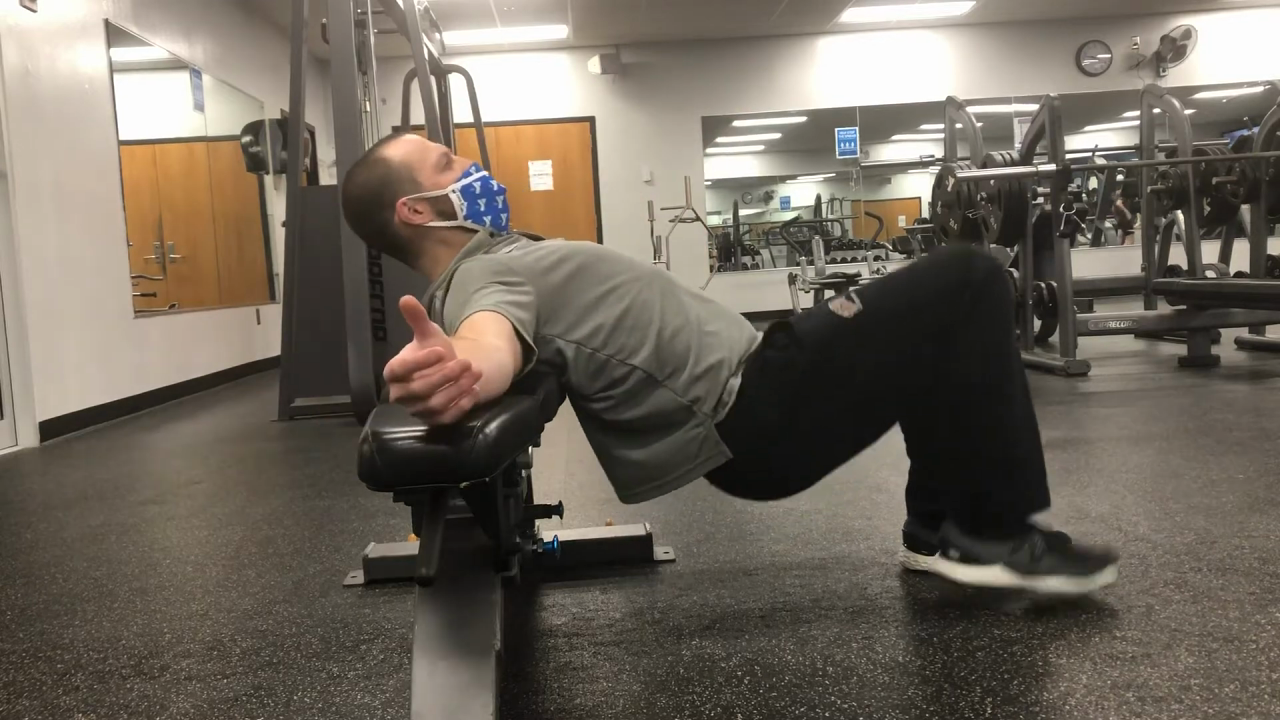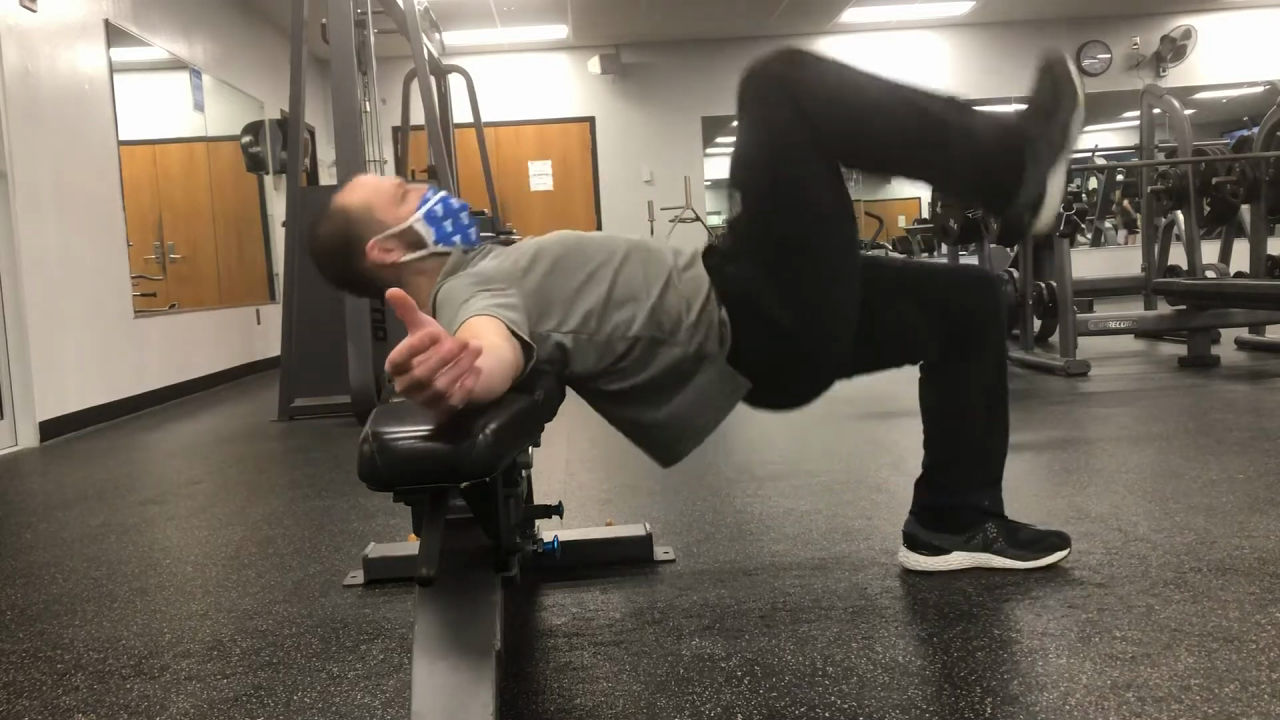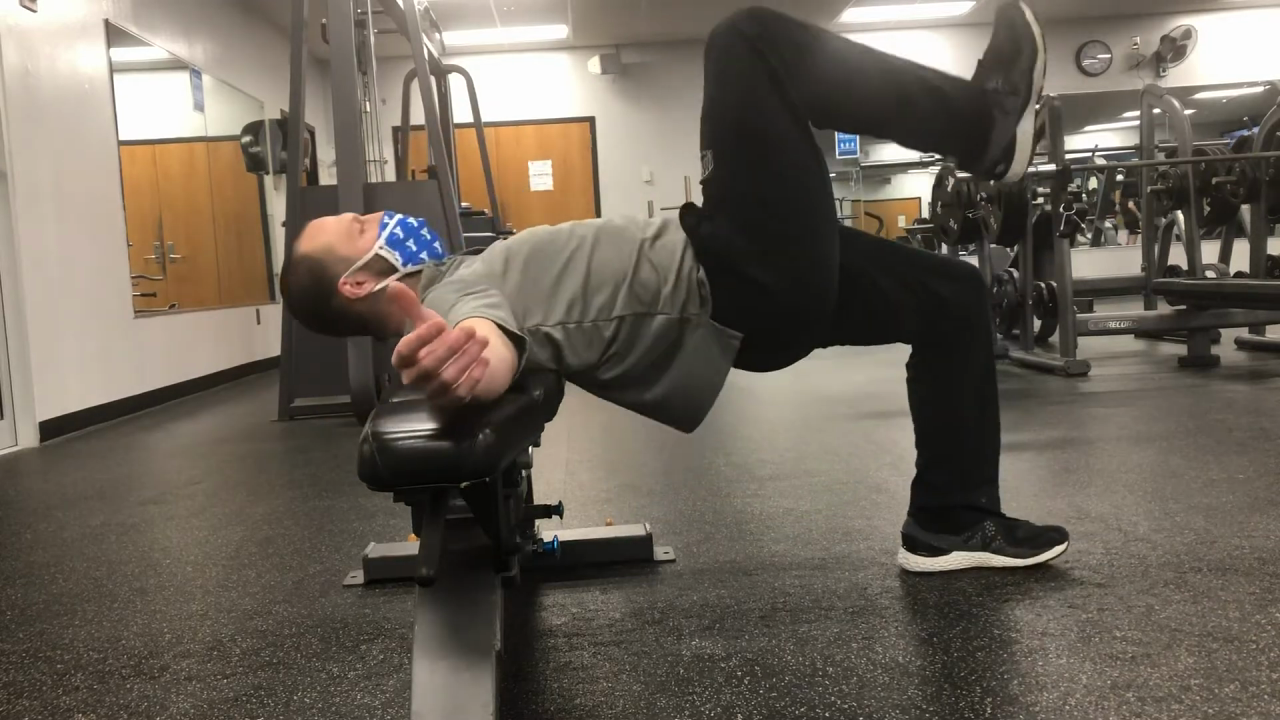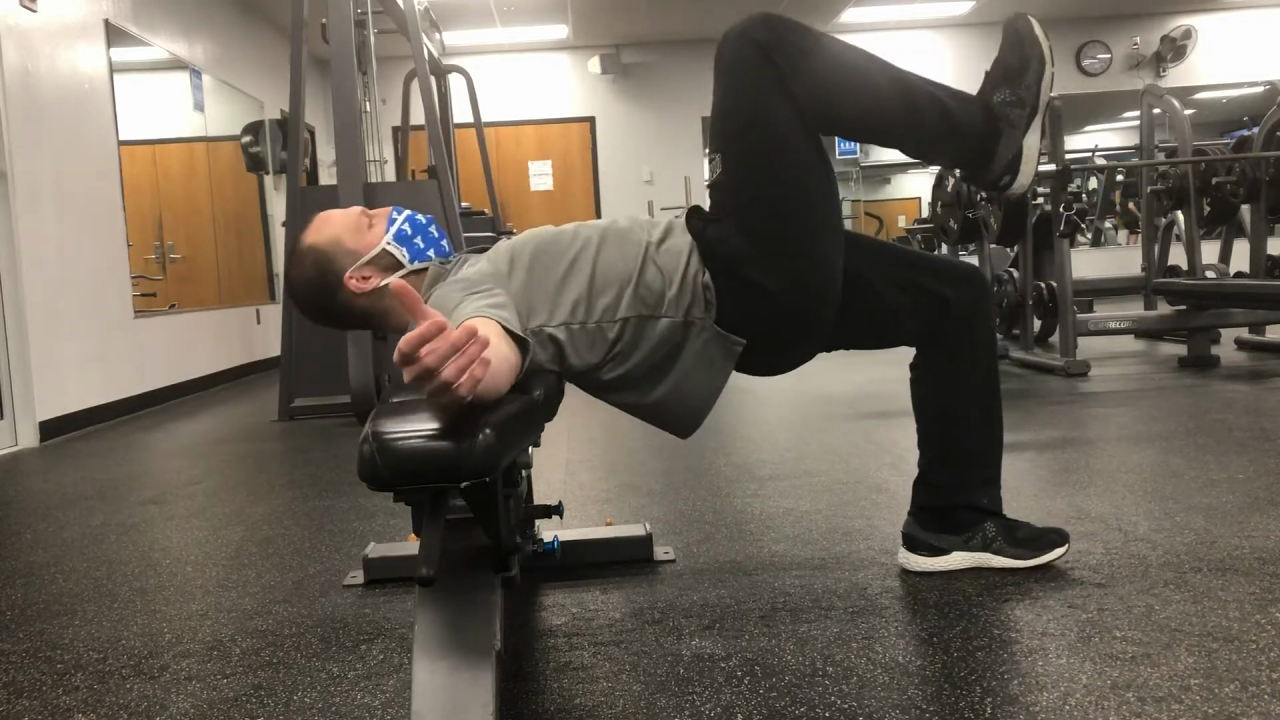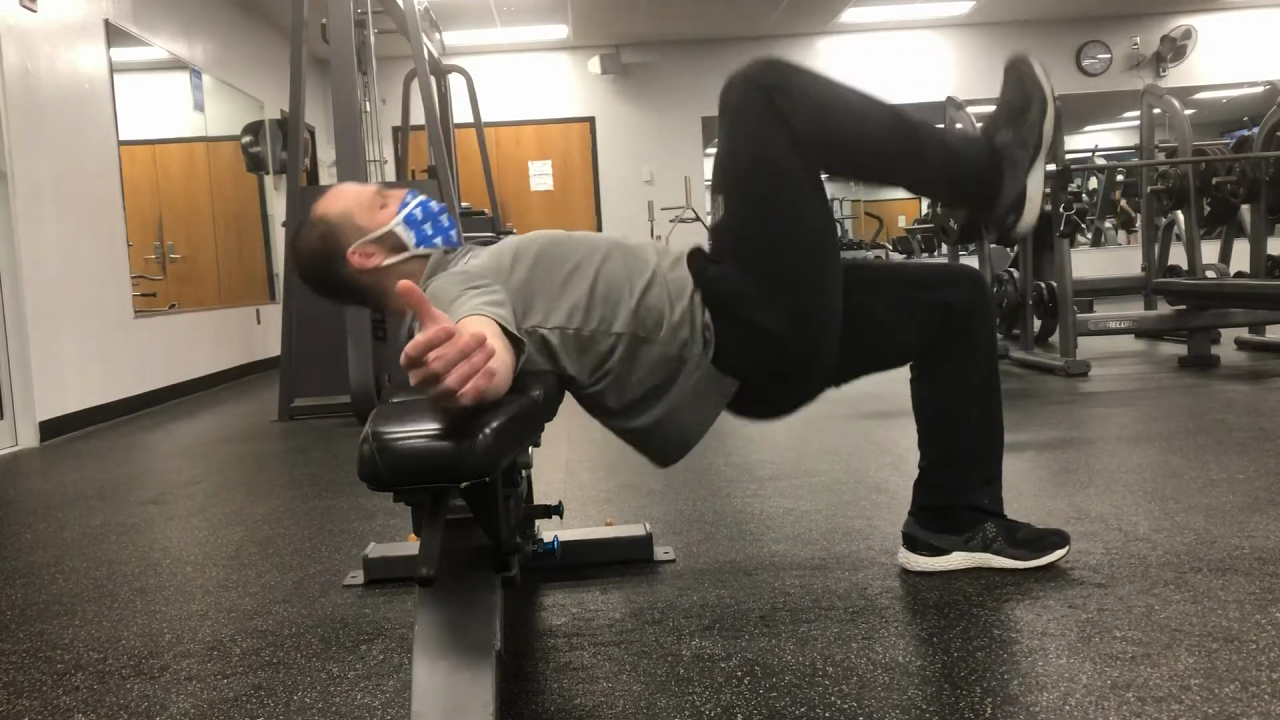
dt=0.4s
person 1, frame 1
left shoulder: (495, 259)
right shoulder: (484, 283)
right elbow: (489, 346)
right wrist: (450, 372)
left hip: (746, 376)
right hip: (756, 414)
left knee: (930, 306)
right knee: (964, 282)
left ankle: (942, 520)
right ankle: (993, 530)
person 1, frame 2
left shoulder: (477, 270)
right shoulder: (469, 296)
right elbow: (491, 350)
right wrist: (454, 368)
left hip: (764, 318)
right hip: (761, 323)
left knee: (966, 300)
right knee: (784, 82)
left ankle: (955, 523)
right ankle: (1012, 176)
person 1, frame 3
left shoulder: (461, 278)
right shoulder: (453, 303)
right elbow: (487, 349)
right wrist: (459, 364)
left hip: (751, 282)
right hip: (744, 281)
left knee: (952, 295)
left ankle: (952, 523)
right ankle: (981, 122)
person 1, frame 4
left shoulder: (464, 278)
right shoulder: (459, 301)
right elbow: (495, 355)
right wrist: (463, 365)
left hip: (752, 284)
right hip: (748, 286)
left knee: (954, 297)
right knee: (759, 47)
left ankle: (953, 522)
right ankle: (987, 140)
person 1, frame 5
left shoulder: (462, 272)
right shoulder: (453, 295)
right elbow: (486, 348)
right wrist: (465, 361)
left hip: (755, 326)
right hip: (752, 328)
left knee: (955, 300)
right knee: (763, 91)
left ankle: (952, 522)
right ankle: (990, 179)
